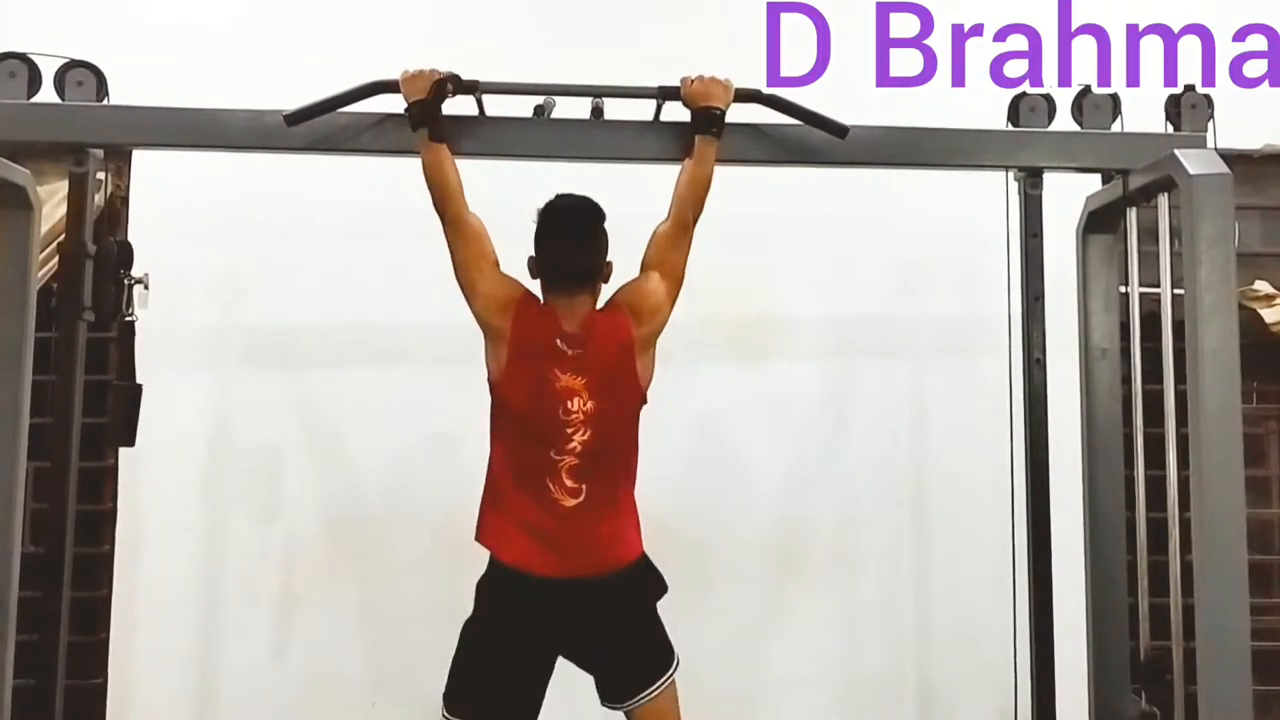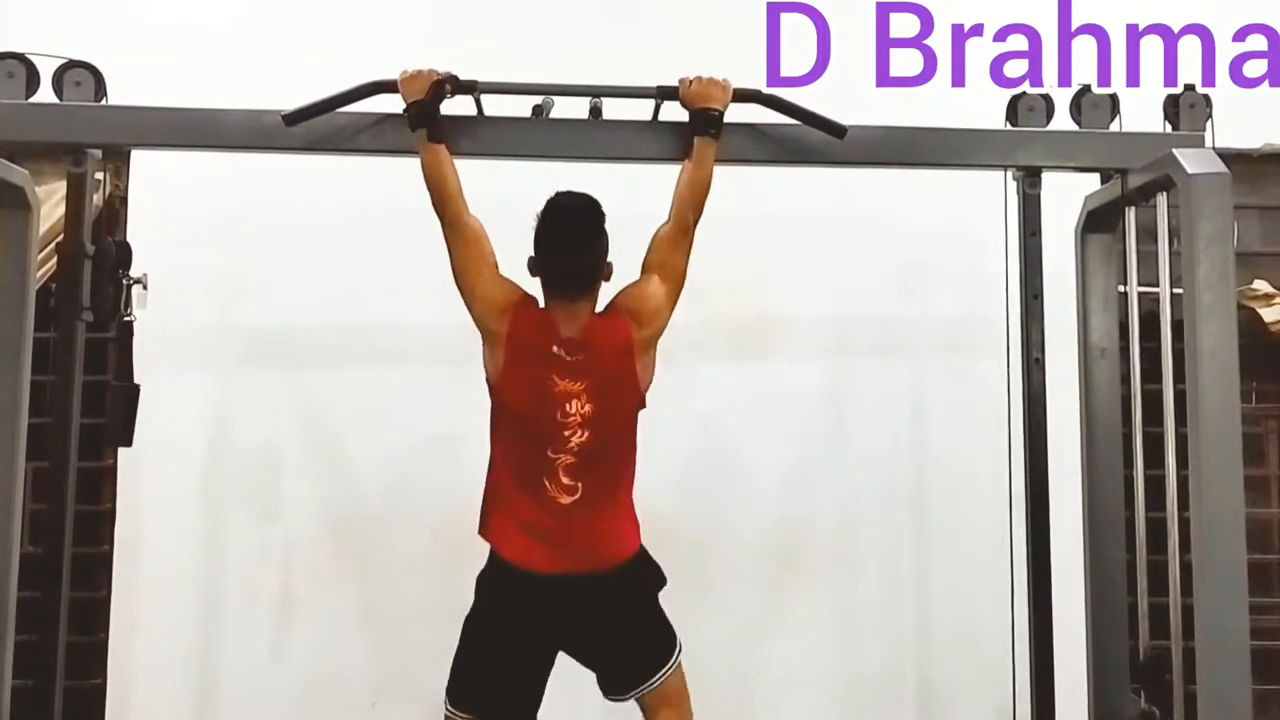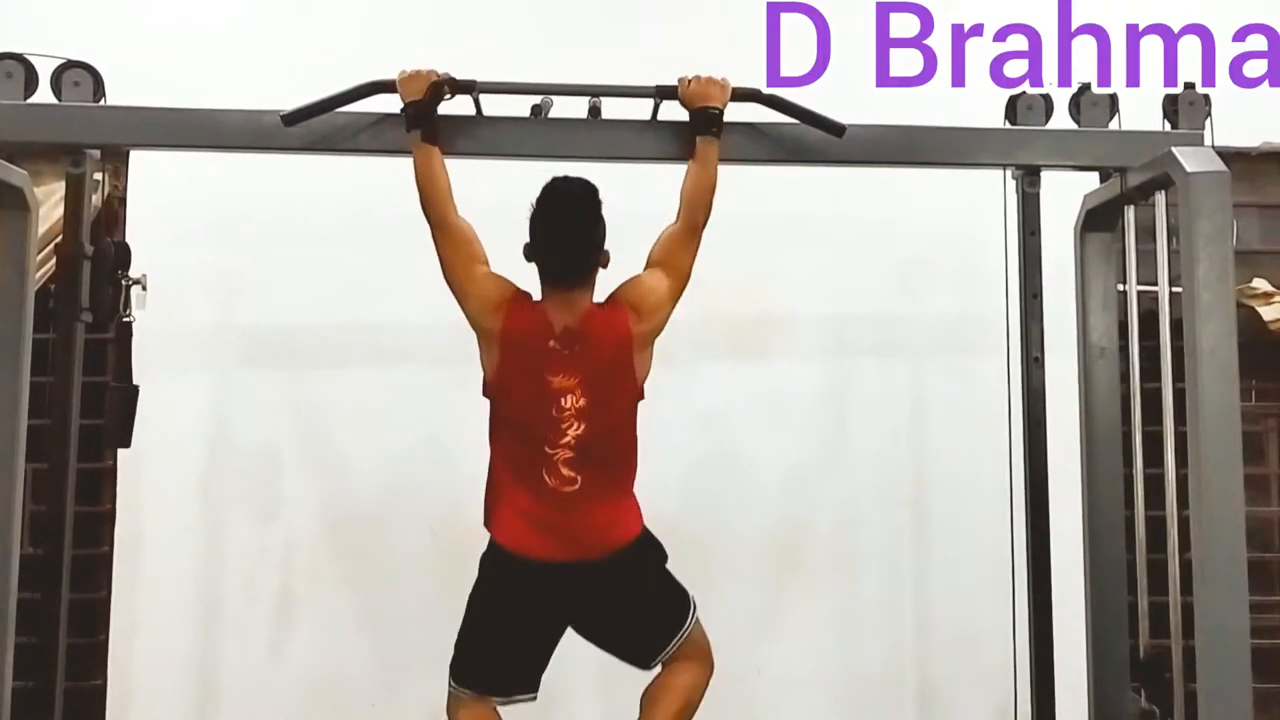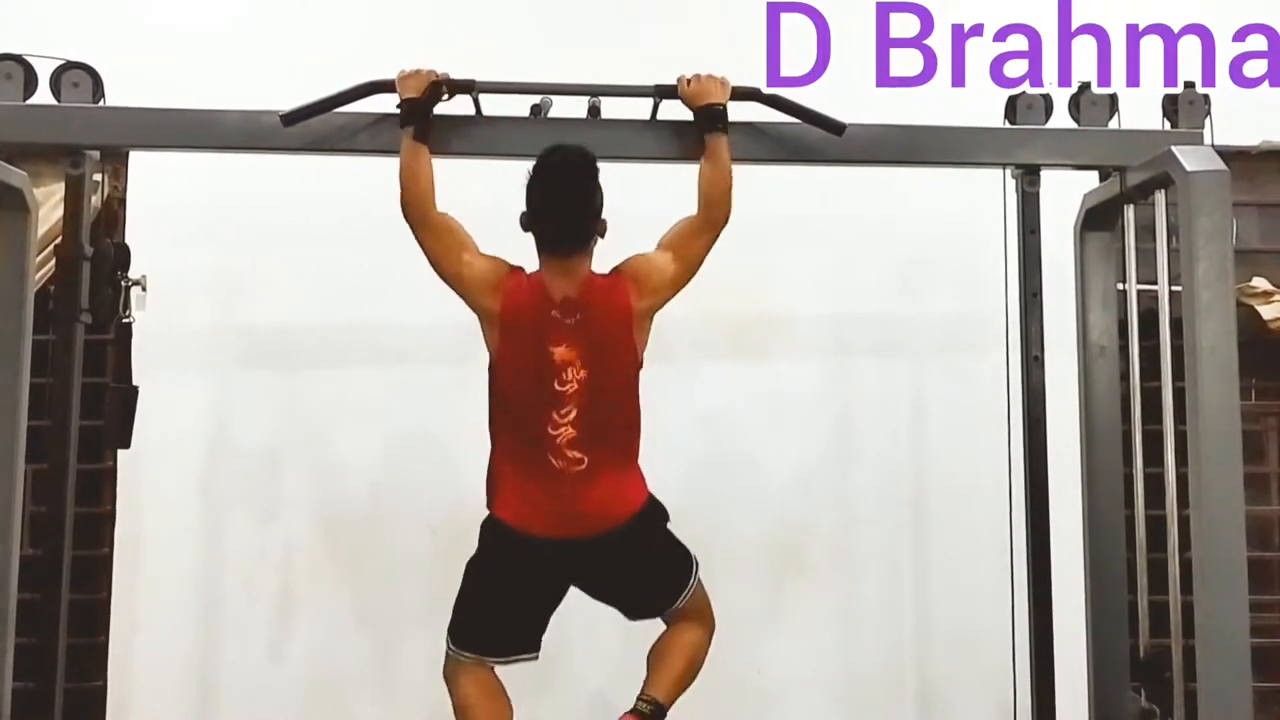
dt=0.1s
person 1, frame 1
left shoulder: (504, 326)
right shoulder: (636, 328)
left elbow: (455, 216)
right elbow: (681, 223)
left wrist: (425, 119)
right wrist: (707, 123)
left hip: (518, 583)
right hip: (613, 580)
person 1, frame 2
left shoulder: (502, 324)
right shoulder: (636, 329)
left elbow: (455, 217)
right elbow: (681, 224)
left wrist: (424, 118)
right wrist: (706, 124)
left hip: (517, 577)
right hip: (614, 574)
person 1, frame 3
left shoulder: (498, 321)
right shoulder: (634, 323)
left elbow: (443, 219)
right elbow: (690, 224)
left wrist: (420, 119)
right wrist: (707, 123)
left hip: (518, 564)
right hip: (615, 558)
right knee: (692, 659)
person 1, frame 4
left shoulder: (495, 296)
right shoulder: (635, 294)
left elbow: (420, 210)
right elbow: (712, 215)
left wrist: (414, 115)
right wrist: (712, 119)
left hip: (520, 535)
right hip: (621, 527)
left knee: (466, 666)
right knee: (695, 618)
